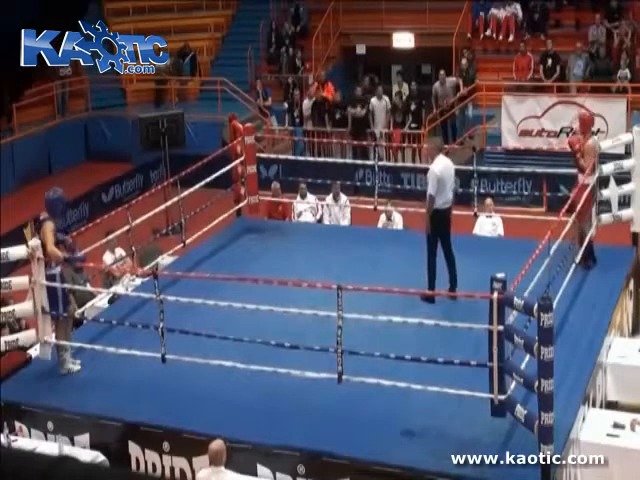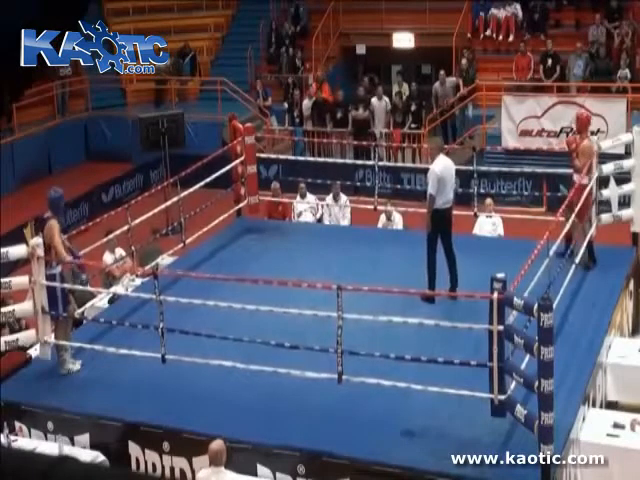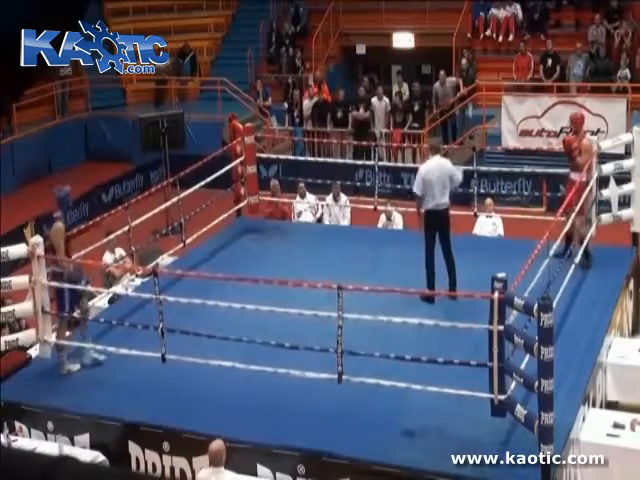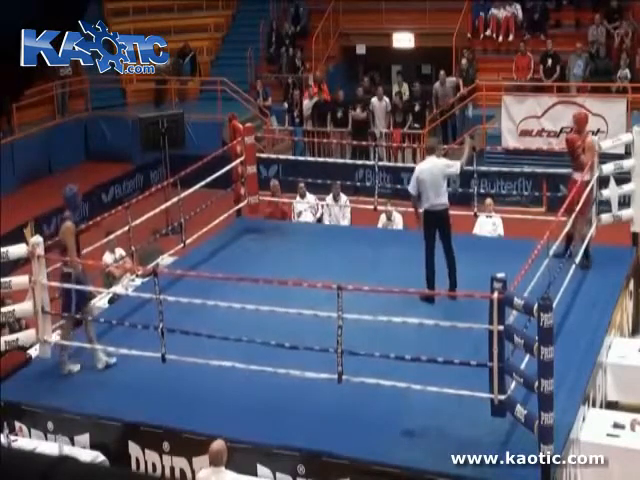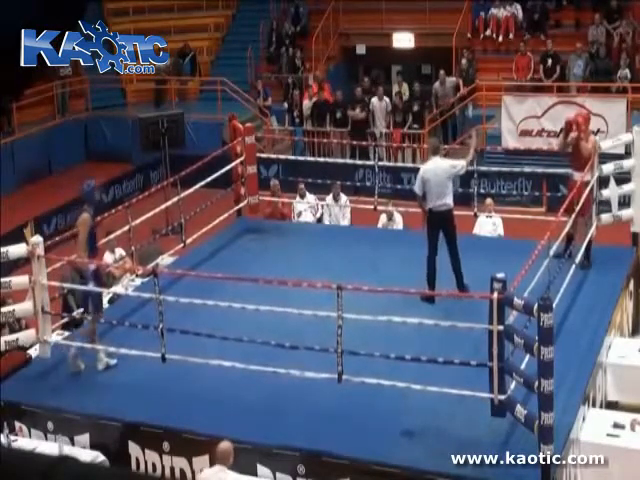
dt=0.3s
person 1, frame 1
left shoulder: (47, 218)
right shoulder: (48, 224)
right elbow: (50, 249)
left wrist: (64, 240)
right wrist: (69, 257)
left hip: (55, 272)
right hip: (52, 274)
left knee: (69, 311)
right knee: (61, 319)
left ankle: (66, 356)
right ankle: (63, 363)
person 1, frame 2
left shoulder: (51, 220)
right shoulder: (52, 223)
right elbow: (59, 252)
left wrist: (74, 253)
right wrist: (72, 263)
left hip: (56, 272)
right hip: (53, 274)
left knee: (69, 312)
right knee: (61, 319)
left ankle: (66, 355)
right ankle: (63, 363)
person 1, frame 3
left shoulder: (60, 221)
right shoulder: (59, 226)
right elbow: (61, 258)
left wrist: (75, 271)
right wrist: (72, 275)
left hip: (67, 271)
right hip: (63, 274)
left knee: (84, 307)
right knee: (65, 318)
left ankle: (88, 353)
right ankle: (64, 363)
person 1, frame 4
left shoulder: (70, 220)
right shoulder: (68, 225)
right elbow: (72, 257)
right wrist: (80, 278)
left hip: (76, 273)
right hip: (72, 275)
left knee: (86, 313)
right knee: (70, 319)
left ankle: (98, 357)
right ankle: (64, 361)
person 1, frame 5
left shoulder: (90, 215)
right shoulder: (85, 217)
right elbow: (81, 250)
left wrist: (99, 270)
right wrist: (87, 277)
left hip: (93, 269)
right hip: (87, 271)
left knee: (96, 315)
right knee: (93, 316)
left ankle: (100, 357)
right ankle: (75, 351)
person 2, frame 1
left shoulder: (435, 168)
right shoulder: (449, 163)
left elbow: (431, 196)
left wrist: (427, 218)
left hip: (437, 212)
right hip: (447, 210)
left knee: (432, 253)
right knee: (448, 249)
left ankle: (431, 292)
right ankle: (453, 288)
person 2, frame 2
left shoulder: (435, 168)
right shoulder: (450, 163)
left elbow: (431, 196)
left wrist: (428, 218)
left hip: (436, 212)
right hip: (448, 210)
left knee: (432, 252)
right knee: (449, 249)
left ankle: (431, 292)
right ankle: (453, 288)
person 2, frame 3
left shoulder: (424, 168)
right shoulder: (447, 164)
left elbow: (418, 195)
right elbow: (457, 182)
left wrist: (419, 213)
right wrist: (459, 172)
left hip: (430, 213)
right hip: (444, 211)
left knee: (430, 253)
right knee: (447, 250)
left ankle: (430, 292)
right ankle: (453, 289)
person 2, frame 4
left shoulder: (419, 168)
right shoulder: (443, 164)
left elbow: (413, 195)
right elbow: (461, 164)
left wrist: (417, 212)
right wrist: (467, 146)
left hip: (428, 213)
right hip: (443, 212)
left knee: (429, 253)
right knee: (448, 250)
left ankle: (430, 292)
right ankle: (452, 288)
person 2, frame 5
left shoulder: (424, 169)
right shoulder: (448, 165)
left elbow: (419, 195)
right elbow: (467, 161)
left wrist: (425, 211)
right wrist: (473, 143)
left hip: (433, 214)
right hip: (447, 213)
left knee: (432, 254)
right knee: (453, 251)
left ankle: (430, 292)
right ankle: (461, 286)
person 3, frame 1
left shoulder: (590, 144)
right shoulder: (584, 140)
left elbow: (587, 168)
left wrist: (577, 153)
right wrist: (576, 151)
left hip: (586, 184)
right hip: (582, 183)
left knee: (583, 221)
right knee: (580, 219)
left ankle: (590, 257)
right ankle: (584, 254)
person 3, frame 2
left shoulder: (586, 144)
right shoulder: (578, 140)
left elbow: (580, 168)
left wrist: (573, 152)
right wrist: (572, 150)
left hip: (582, 184)
right hip: (576, 182)
left knee: (582, 221)
right knee: (570, 216)
left ankle: (591, 258)
right ankle: (569, 249)
person 3, frame 3
left shoulder: (585, 142)
right shoulder: (574, 138)
left elbow: (583, 165)
left wrist: (574, 151)
right wrist: (569, 150)
left hip: (581, 182)
right hip: (572, 179)
left knee: (578, 219)
left ankle: (586, 255)
right ankle: (567, 249)
person 3, frame 4
left shoulder: (589, 140)
right shoulder: (575, 138)
left elbow: (587, 164)
left wrist: (578, 149)
right wrist: (569, 147)
left hip: (584, 181)
right hip: (574, 179)
left knee: (583, 219)
right knee: (571, 216)
left ankle: (586, 257)
right ankle: (567, 250)
person 3, frame 5
left shoulder: (591, 139)
right shoulder: (574, 136)
left elbow: (587, 153)
right elbow: (561, 149)
left wrist: (581, 135)
right wrist: (566, 132)
left hip: (585, 181)
right hip: (574, 179)
left knee: (585, 219)
right knee: (572, 216)
left ankle: (587, 257)
right ankle: (567, 250)
